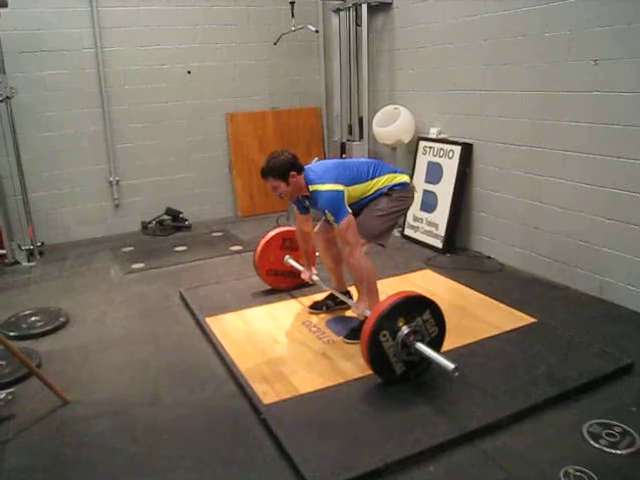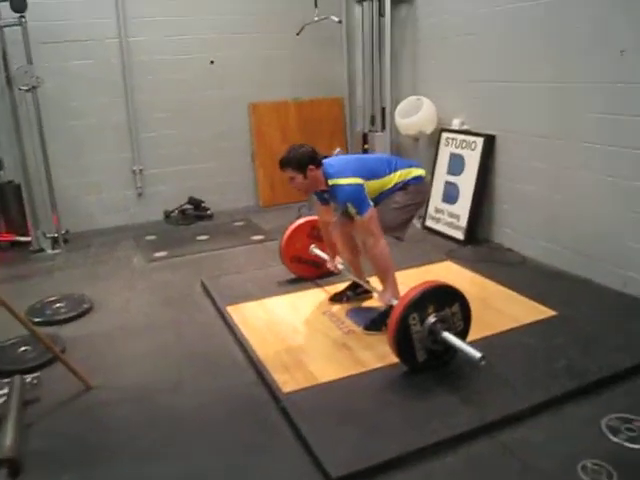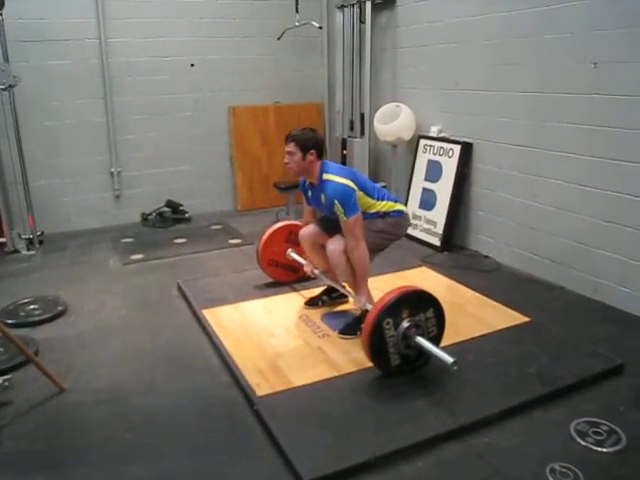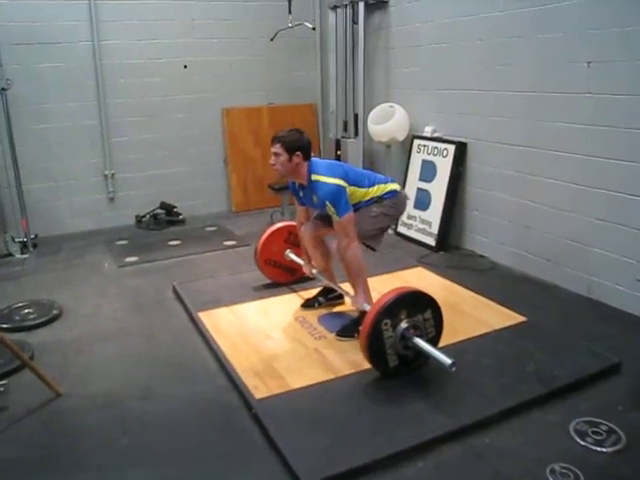
dt=1s
person 1, frame 1
left shoulder: (326, 193)
right shoulder: (299, 186)
left elbow: (351, 247)
right elbow: (303, 229)
left wrist: (363, 299)
right wrist: (307, 266)
left hip: (394, 189)
right hip: (367, 189)
left knee: (349, 247)
right knee: (321, 235)
right ankle: (341, 294)
person 1, frame 2
left shoulder: (347, 187)
right shoulder: (319, 179)
left elbow: (374, 238)
right elbow: (326, 220)
left wrist: (389, 290)
right wrist: (332, 255)
left hip: (410, 185)
right hip: (387, 183)
left knee: (368, 237)
right knee: (339, 227)
right ankle: (360, 285)
person 1, frame 3
left shoulder: (337, 188)
right shoulder: (307, 181)
left elbow: (356, 243)
right elbow: (308, 220)
left wrist: (363, 293)
right wrist: (309, 260)
left hip: (390, 217)
right hip: (360, 214)
left knee: (336, 250)
right knee: (307, 235)
left ankle: (369, 312)
right ankle: (336, 290)
person 1, frame 4
left shoulder: (327, 186)
right shoulder: (297, 181)
left elbow: (348, 242)
right elbow: (302, 222)
left wrist: (360, 293)
right wrist: (306, 260)
left hip: (386, 198)
right hip: (359, 198)
left knee: (340, 246)
right knee: (310, 232)
left ankle: (368, 313)
right ankle: (331, 291)
